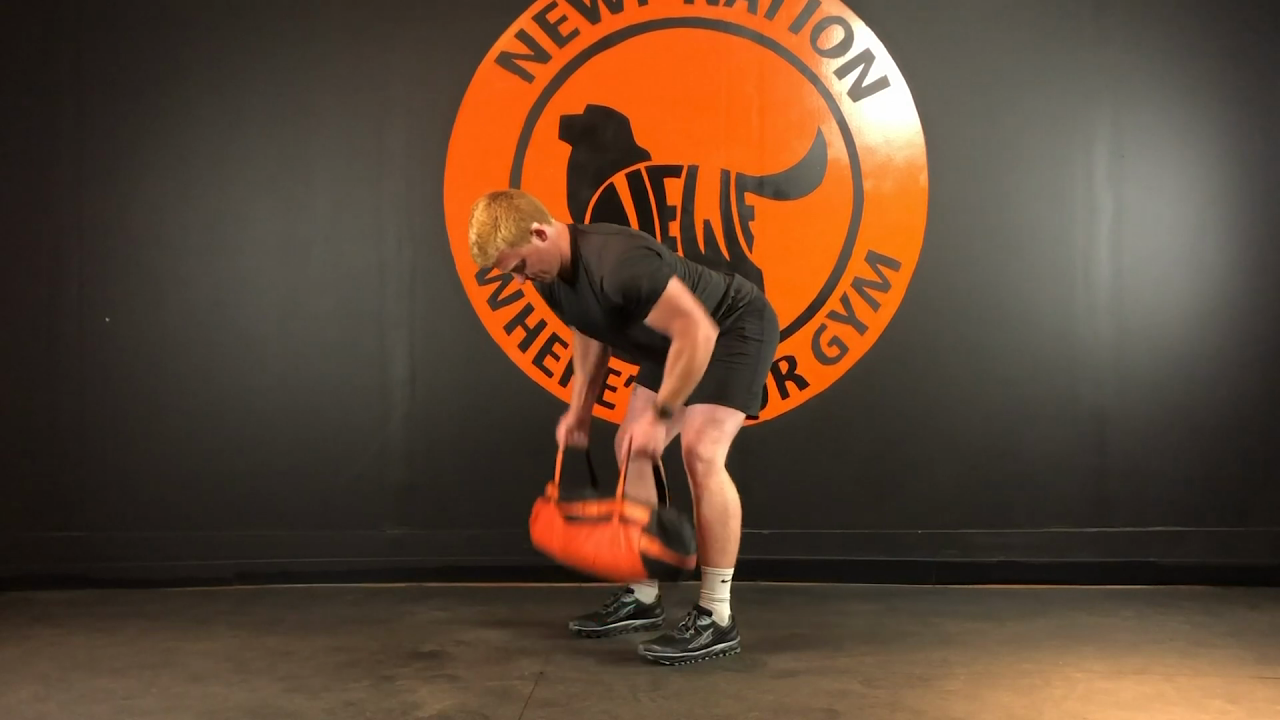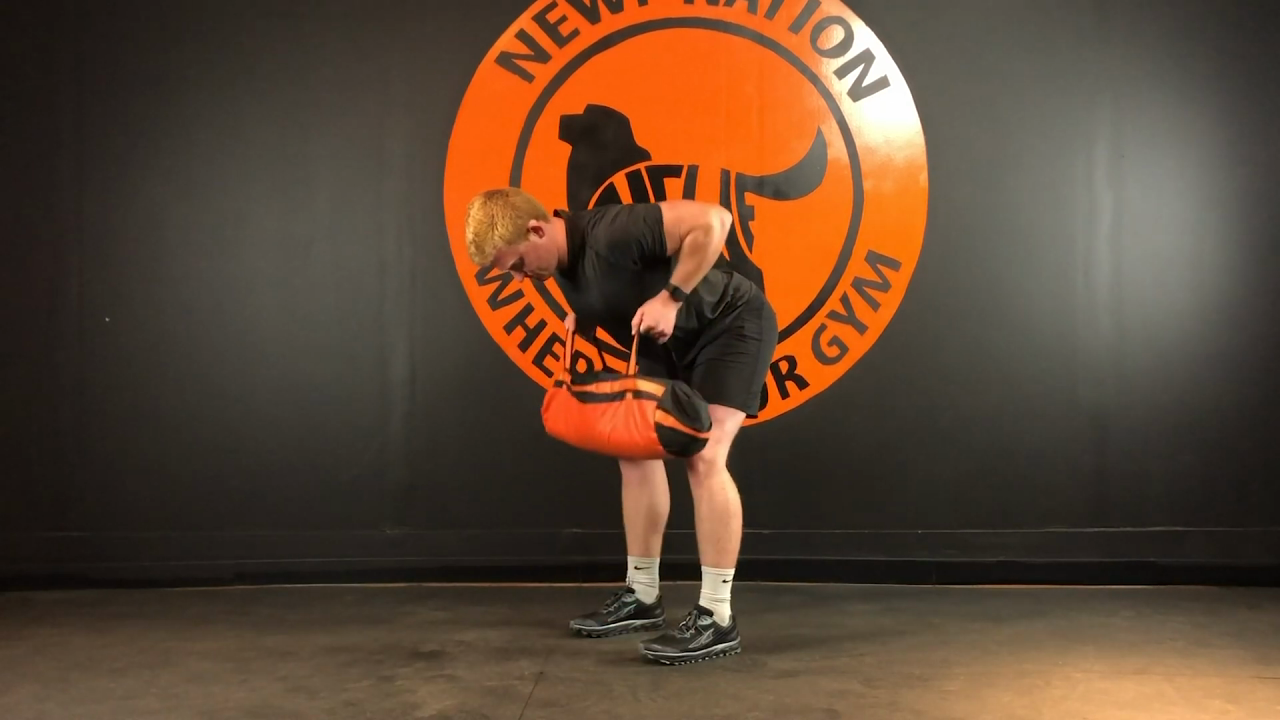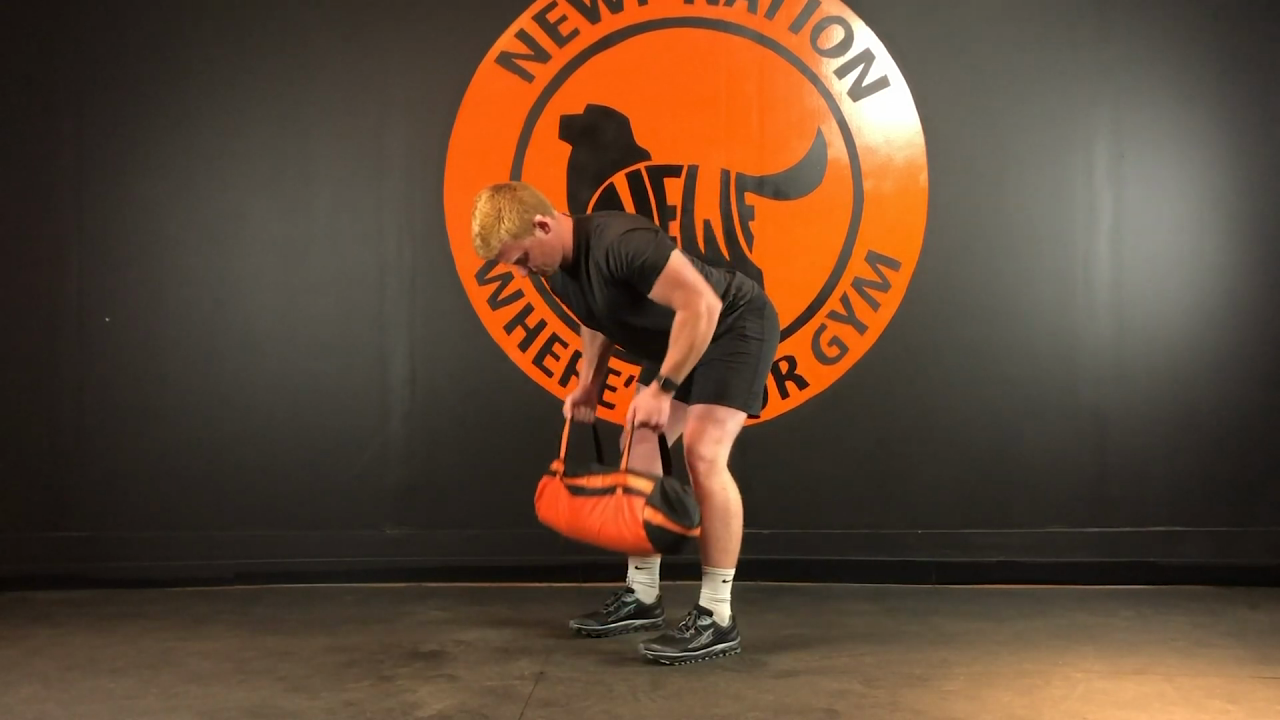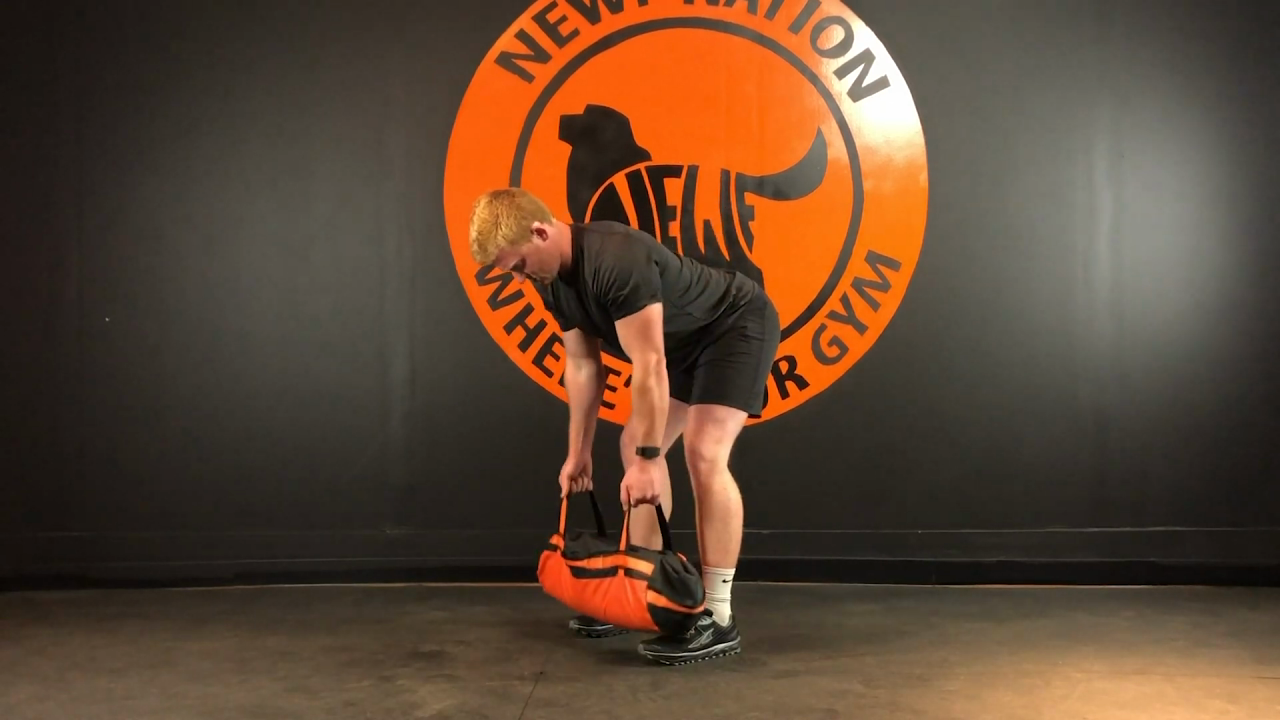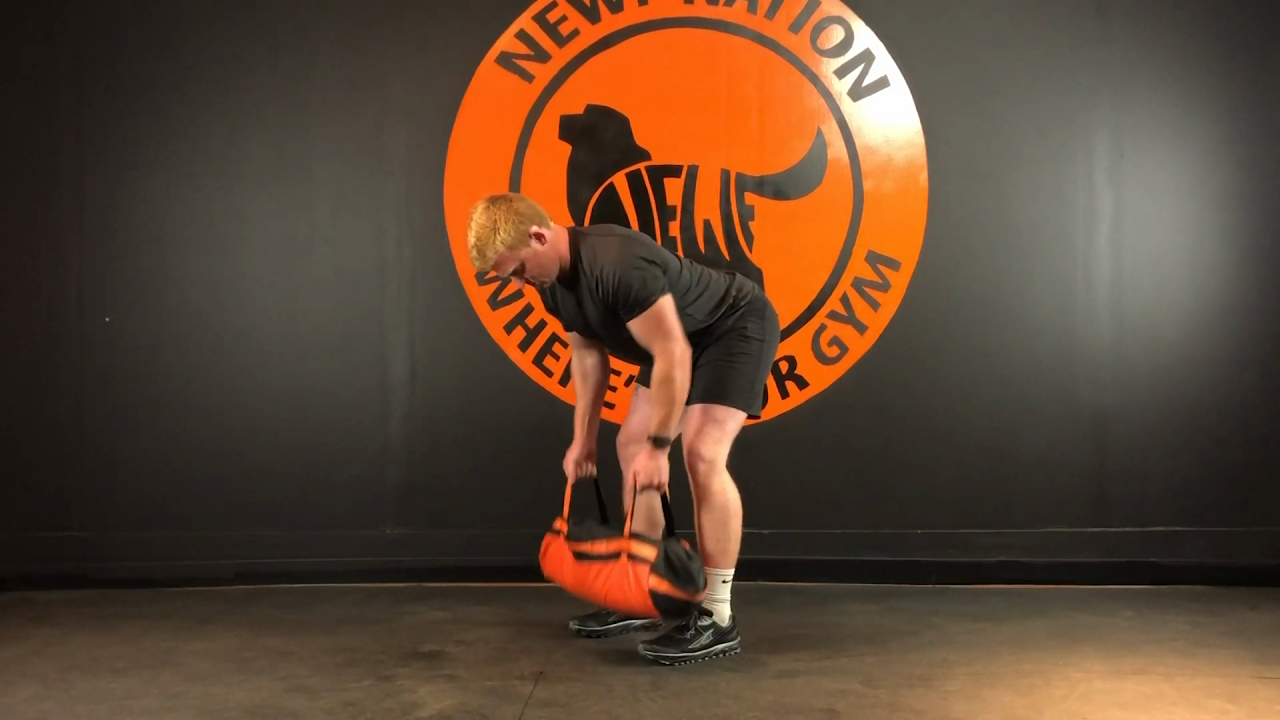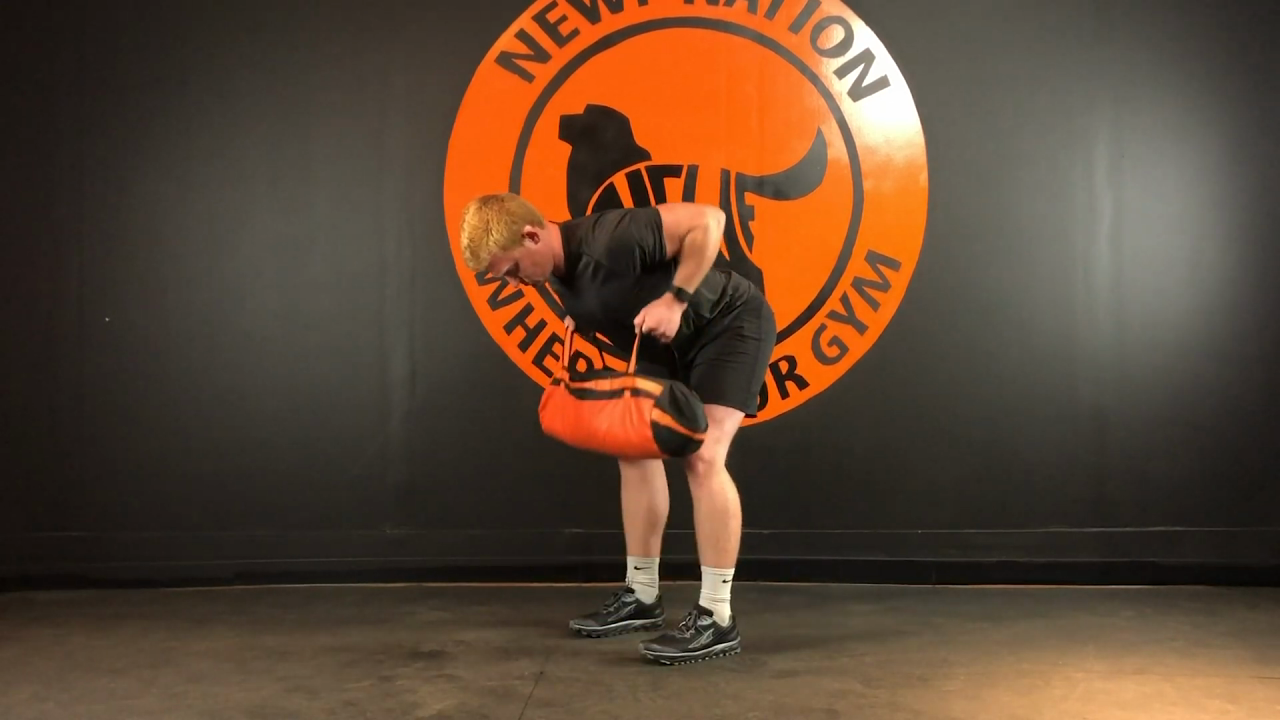
dt=0.5s
person 1, frame 1
left shoulder: (615, 262)
right shoulder: (551, 277)
left elbow: (698, 334)
right elbow: (590, 336)
left wrist: (659, 414)
right wrist: (579, 408)
left hip: (734, 327)
right hip: (674, 339)
left knee: (701, 454)
right knee: (630, 448)
left ankle: (716, 618)
right ankle: (642, 596)
person 1, frame 2
left shoulder: (611, 233)
right shoulder: (559, 254)
left elbow: (712, 221)
left wrist: (671, 297)
right wrist: (583, 312)
left hip: (733, 324)
right hip: (673, 336)
left knee: (703, 454)
left ankle: (717, 618)
right ankle: (642, 597)
person 1, frame 3
left shoulder: (619, 244)
right shoulder: (557, 267)
left elbow: (702, 306)
left wrist: (662, 390)
right wrist: (589, 382)
left hip: (735, 325)
right hip: (674, 342)
left knee: (703, 453)
right knee: (640, 451)
left ankle: (716, 617)
right ankle: (642, 595)
person 1, frame 4
left shoulder: (616, 260)
right shoulder: (554, 280)
left elbow: (648, 365)
right elbow: (582, 364)
left wrist: (646, 459)
right wrist: (578, 452)
left hip: (737, 325)
right hip: (682, 339)
left knee: (704, 455)
right knee: (633, 445)
left ankle: (717, 618)
person 1, frame 5
left shoulder: (615, 263)
right shoulder: (553, 282)
left elbow: (673, 357)
right elbow: (588, 355)
left wrist: (659, 448)
right wrist: (583, 439)
left hip: (736, 326)
right hip: (682, 337)
left knee: (703, 455)
right knee: (632, 445)
left ankle: (717, 618)
person 1, frame 6
left shoulder: (608, 240)
right shoulder: (556, 266)
left elbow: (708, 219)
left wrist: (675, 299)
right wrist: (583, 318)
left hip: (731, 324)
right hip: (672, 339)
left knee: (703, 456)
left ankle: (717, 618)
right ankle: (642, 596)
